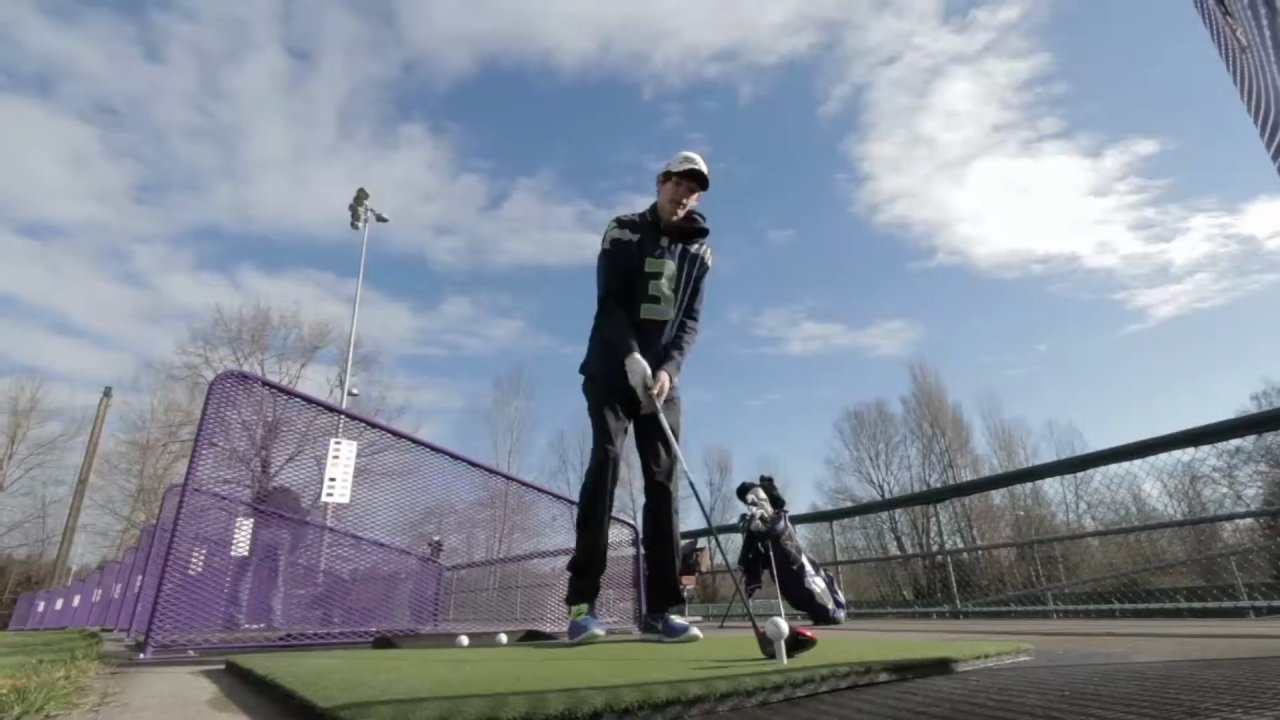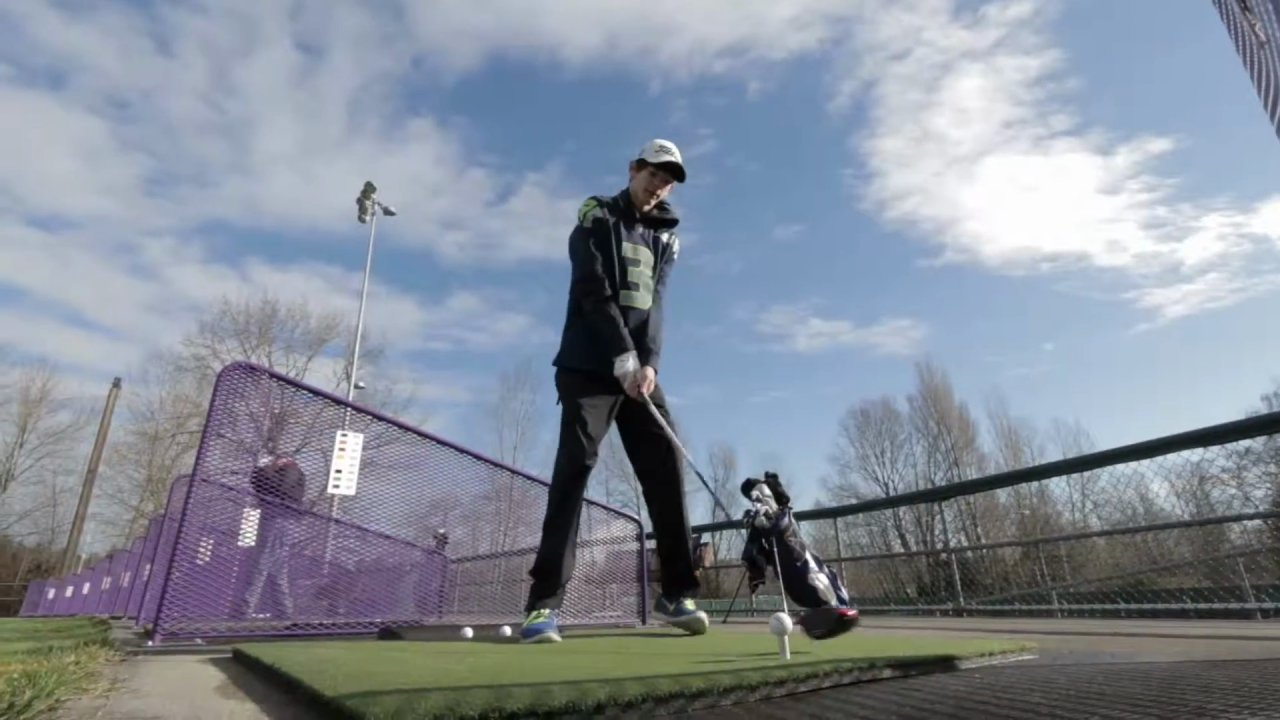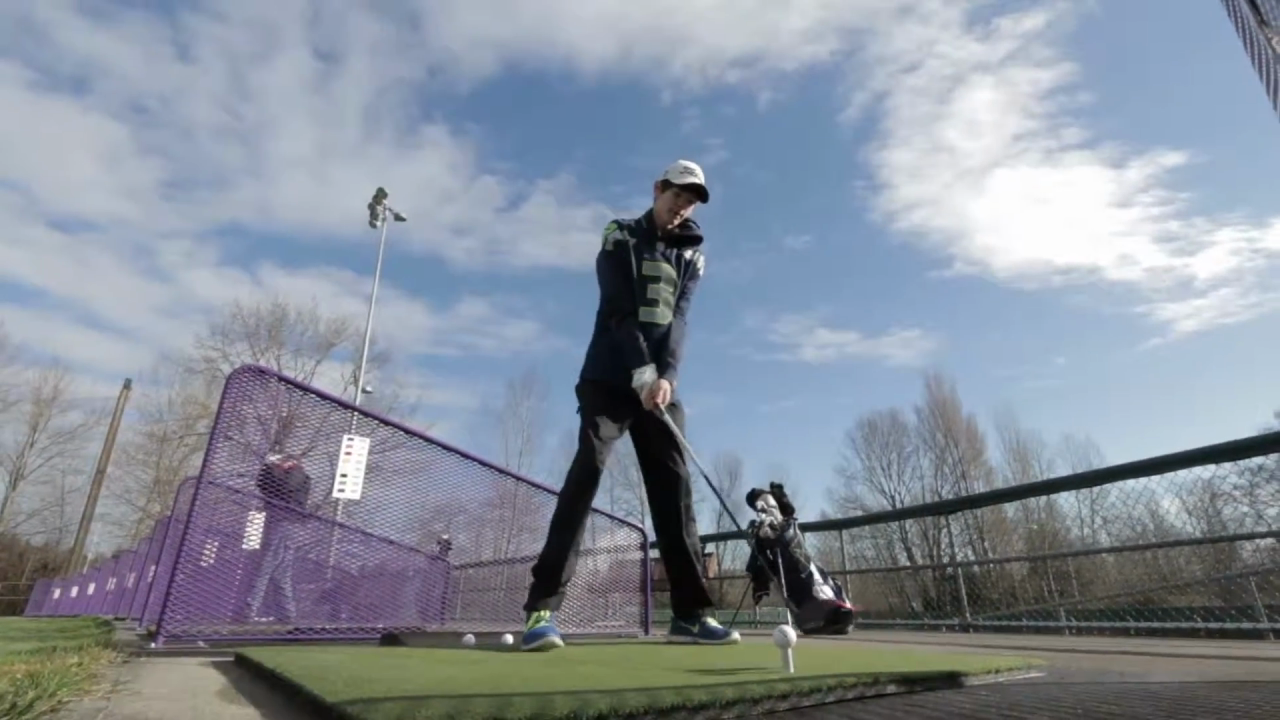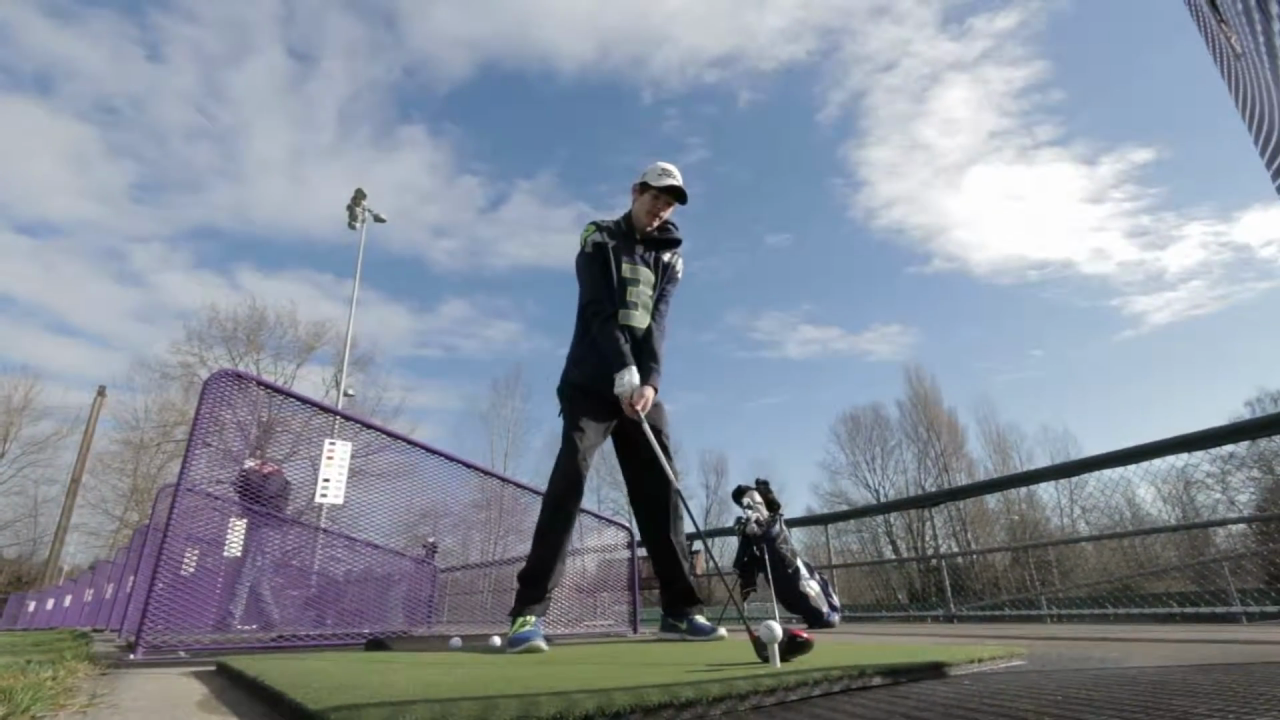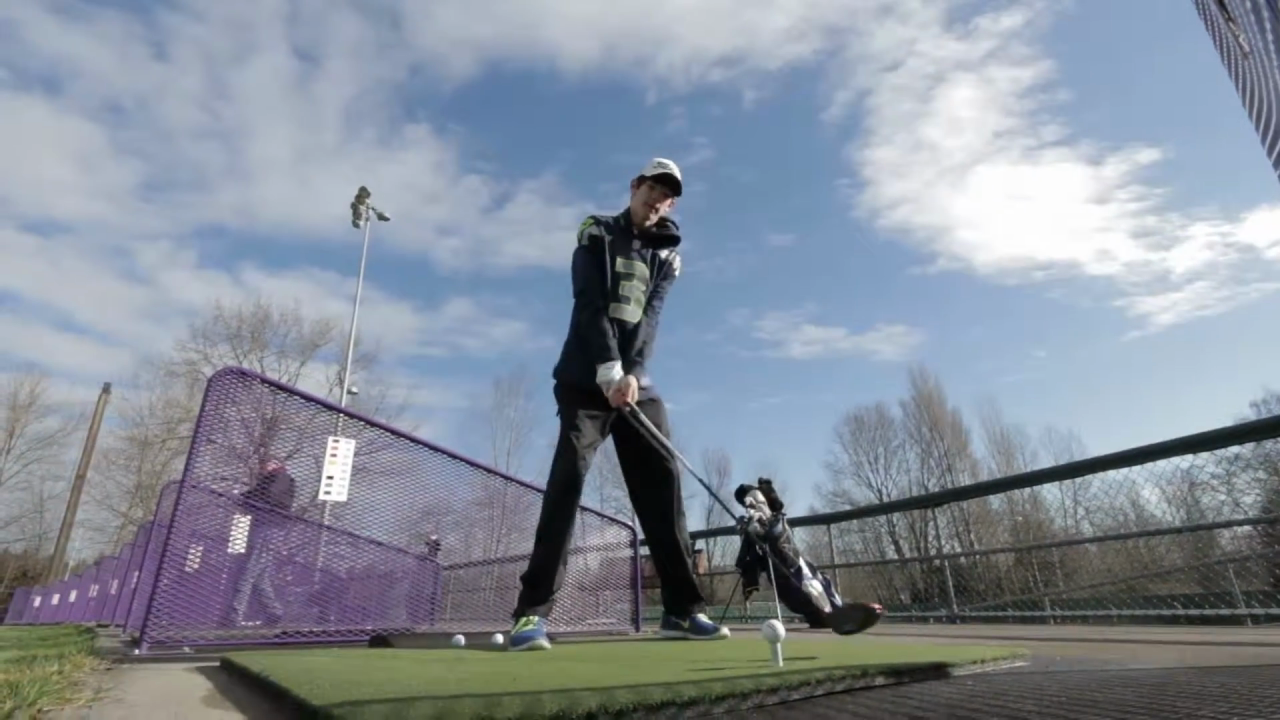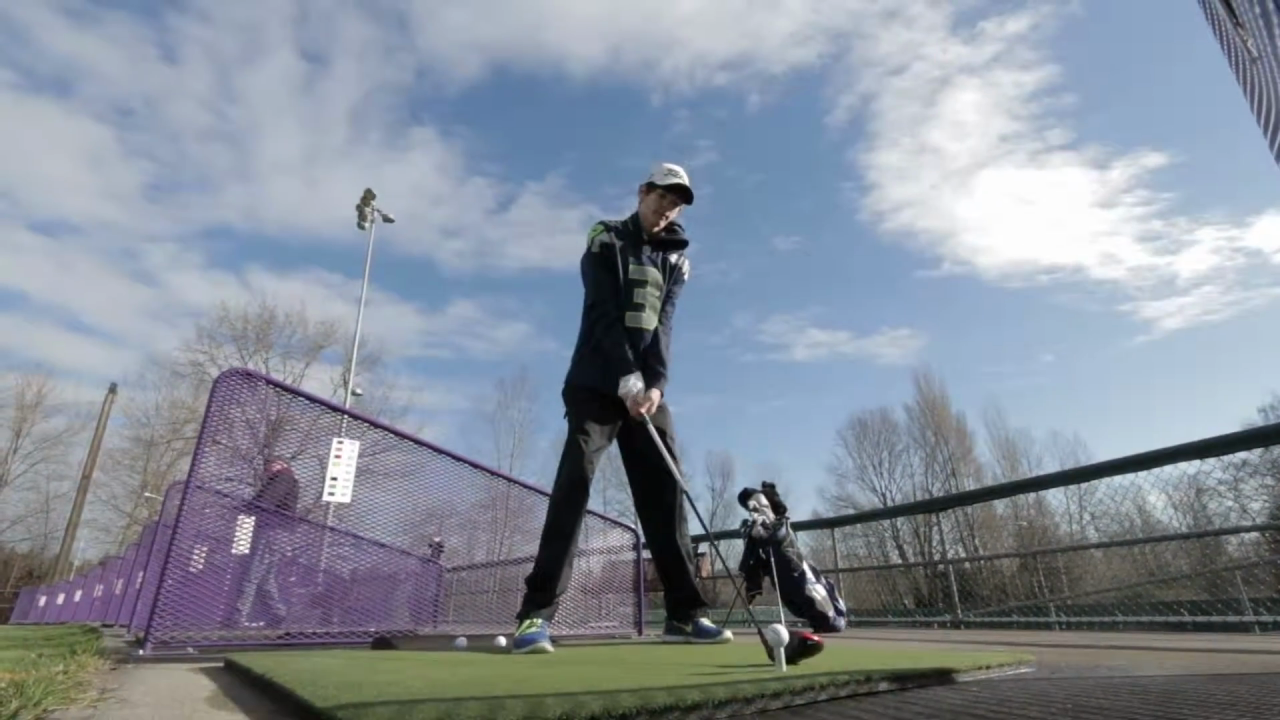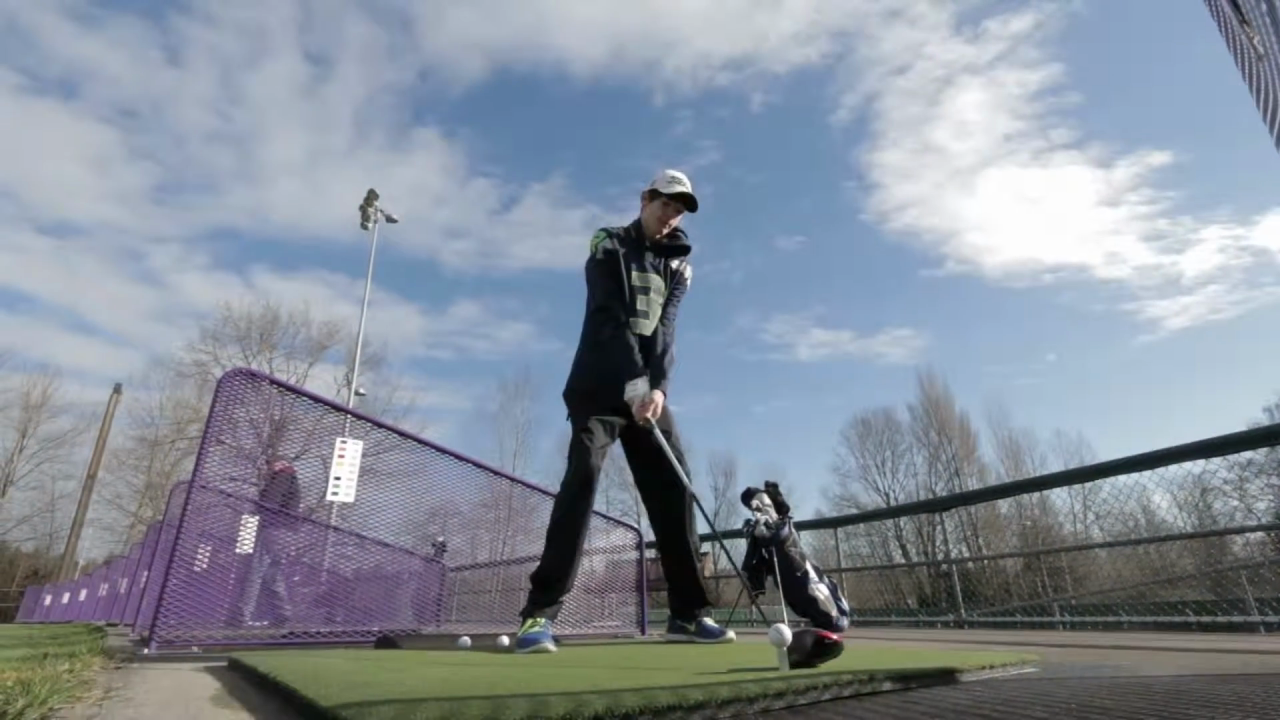
dt=0.5s
person 1, frame 1
left shoulder: (697, 250)
right shoulder: (623, 232)
left elbow: (690, 320)
right elbow: (610, 304)
left wrist: (668, 370)
right wrist: (633, 358)
left hip: (664, 379)
right hip: (611, 374)
left knee: (663, 483)
right knee: (605, 462)
left ankle: (660, 608)
right ankle: (583, 601)
person 1, frame 2
left shoulder: (664, 237)
right shoulder: (596, 215)
left elbow: (654, 302)
right elbow: (594, 290)
left wrist: (650, 364)
right wrist: (623, 357)
left hip: (640, 369)
right hip: (588, 365)
left knee: (665, 466)
right knee: (576, 464)
left ankle: (677, 591)
right ankle: (544, 603)
person 1, frame 3
left shoulder: (691, 255)
right shoulder: (620, 238)
left elbow: (678, 320)
right elbow: (619, 310)
left wrist: (666, 377)
right wrist: (643, 372)
left hip: (661, 384)
right hip: (609, 380)
left knee: (674, 488)
right knee: (588, 469)
left ankle: (690, 611)
right ankle: (542, 607)
person 1, frame 4
left shoulder: (669, 257)
right shoulder: (599, 239)
left elbow: (657, 322)
right elbow: (600, 313)
left wrist: (649, 382)
right wrist: (624, 376)
left hip: (641, 388)
right hip: (591, 384)
left knee: (661, 490)
right knee: (570, 477)
left ankle: (679, 610)
right ankle: (529, 611)
person 1, frame 5
left shoulder: (668, 254)
right shoulder: (597, 233)
left elbow: (650, 316)
right elbow: (591, 305)
left wrist: (633, 374)
right wrist: (608, 368)
left hip: (637, 383)
right hip: (586, 379)
left knee: (662, 484)
right knee: (568, 476)
left ankle: (681, 608)
right ankle: (532, 612)
person 1, frame 6
left shoulder: (676, 258)
right shoulder: (606, 239)
left elbow: (662, 324)
right elbow: (605, 315)
left wrist: (655, 385)
right wrist: (627, 380)
left hip: (647, 389)
right hip: (597, 385)
left knee: (665, 490)
right knee: (575, 479)
left ankle: (683, 613)
right ankle: (536, 614)
person 1, frame 7
left shoulder: (678, 264)
right shoulder: (609, 245)
left elbow: (665, 327)
right elbow: (612, 318)
left wrist: (658, 387)
right wrist: (635, 383)
left hip: (648, 390)
right hip: (598, 387)
left knee: (674, 487)
right knee: (582, 477)
left ankle: (688, 612)
right ankle: (540, 613)
